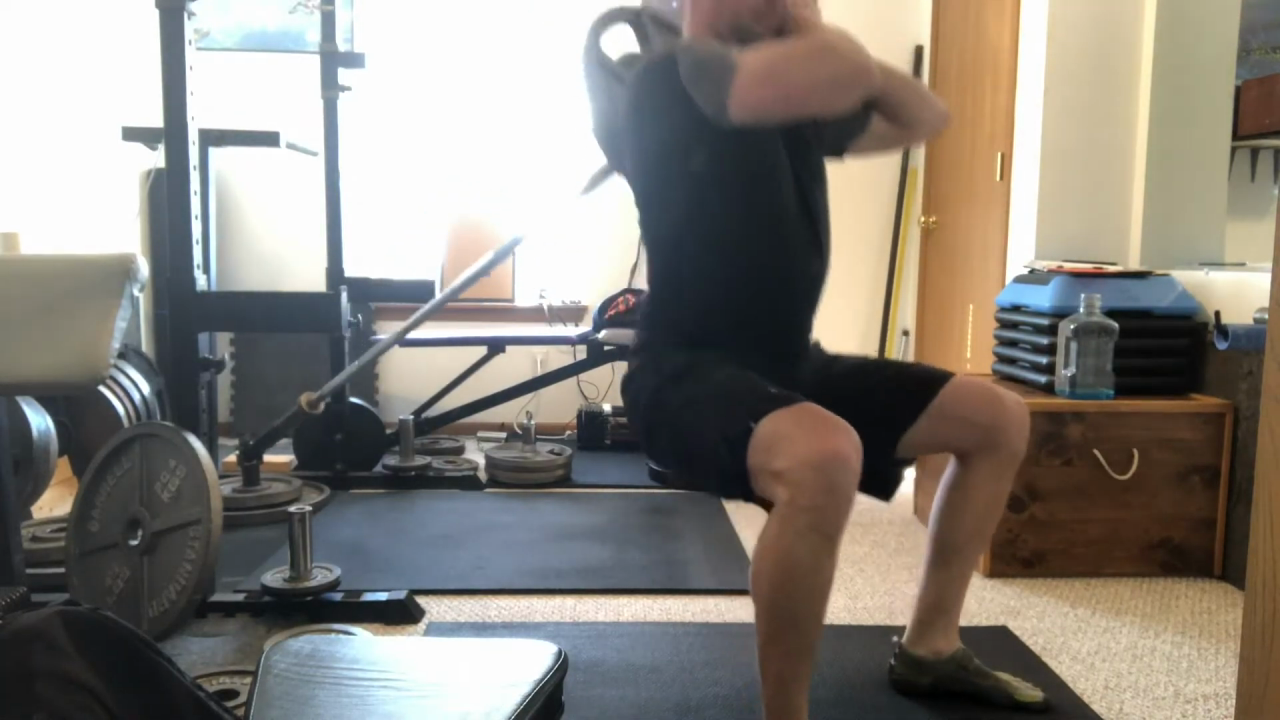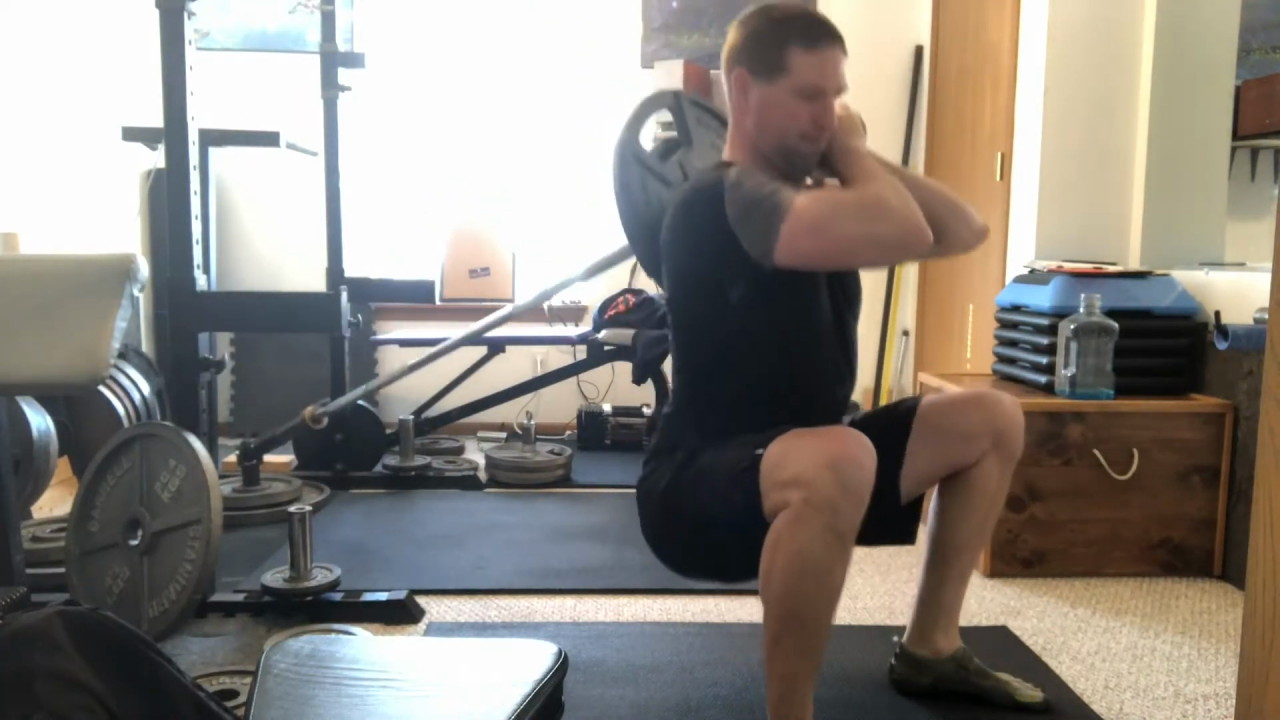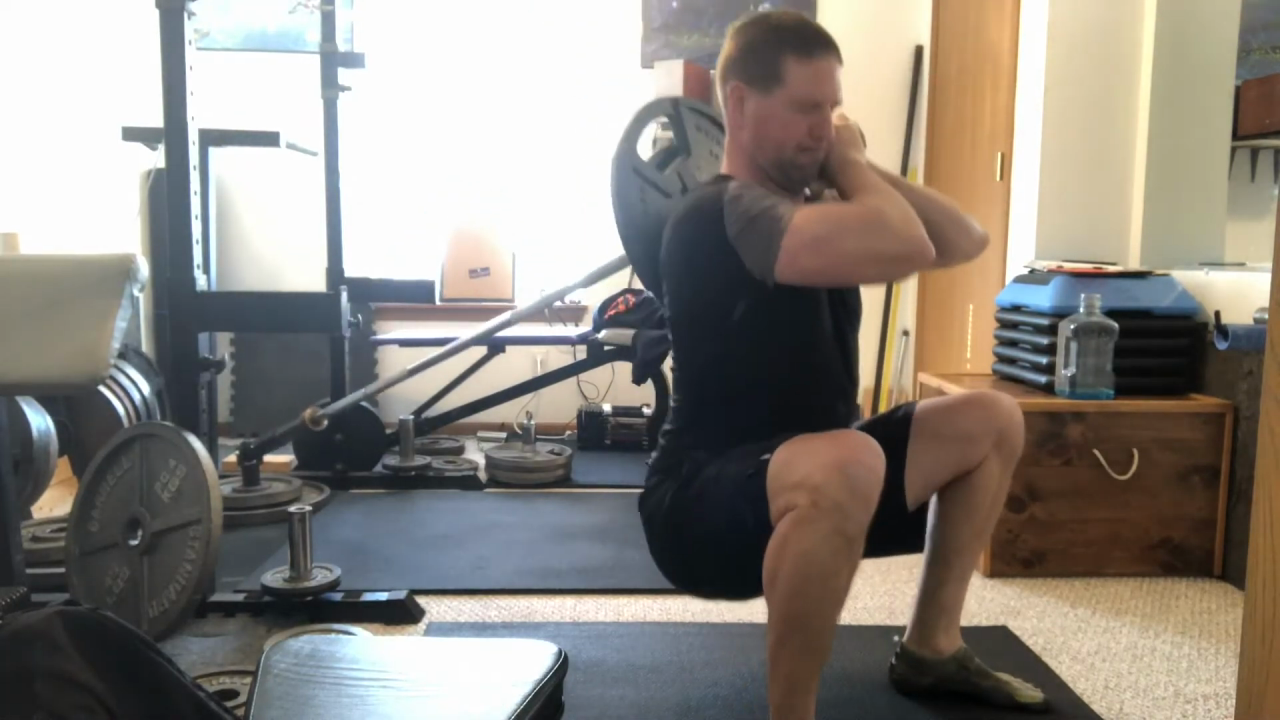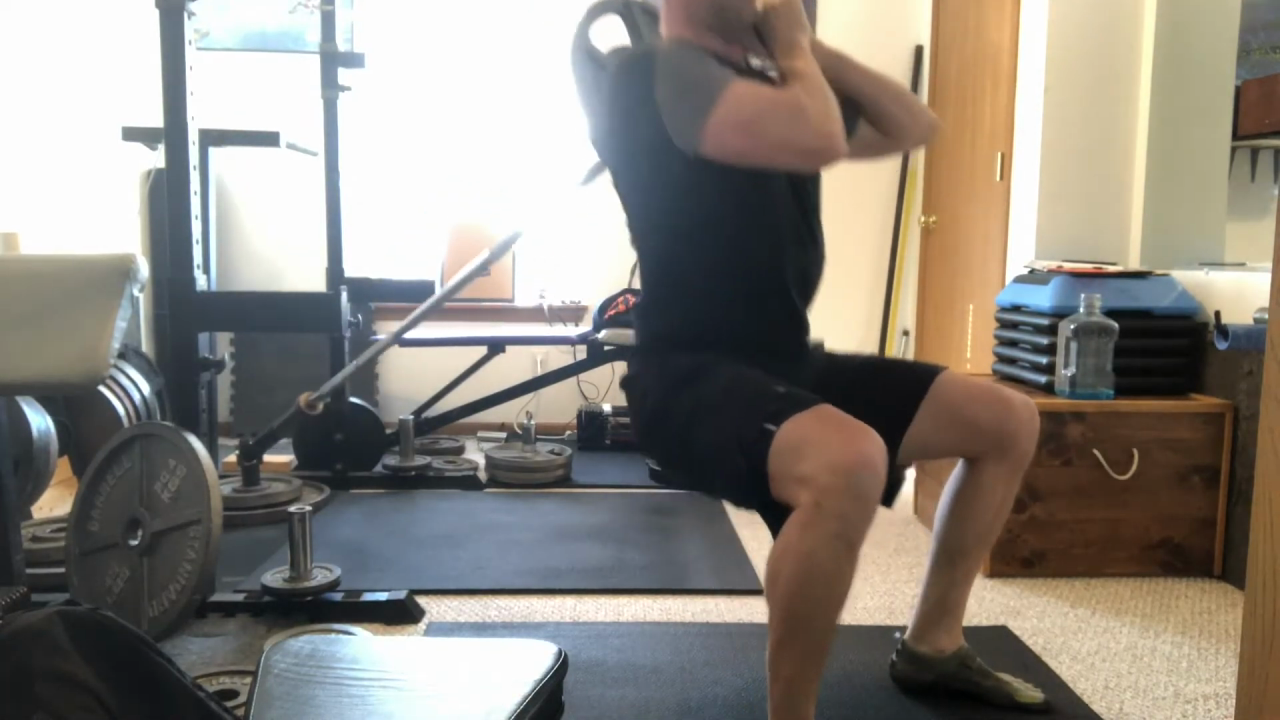
dt=0.4s
person 1, frame 1
left shoulder: (790, 86)
right shoulder: (678, 77)
left elbow: (924, 118)
right elbow: (837, 82)
left hip: (786, 370)
right hip: (690, 379)
left knee: (998, 419)
right knee: (823, 459)
left ankle: (930, 648)
person 1, frame 2
left shoulder: (812, 207)
right shoulder: (725, 202)
left elbow: (963, 232)
right elbow: (901, 233)
left wrist: (855, 156)
right wrist: (850, 153)
left hip: (794, 471)
right hip: (697, 491)
left knee: (991, 421)
right knee: (837, 465)
left ankle: (930, 648)
person 1, frame 3
left shoulder: (805, 209)
right shoulder: (725, 217)
left elbow: (964, 240)
right elbow: (905, 246)
left wrist: (851, 164)
right wrist: (847, 158)
left hip: (791, 474)
right hip: (700, 503)
left knee: (992, 422)
right knee: (845, 469)
left ankle: (930, 650)
person 1, frame 4
left shoulder: (761, 77)
right shoulder: (658, 73)
left elbow: (914, 126)
right elbow: (813, 141)
left hip: (786, 361)
right hip: (694, 375)
left knee: (1008, 423)
right knee: (849, 463)
left ankle: (931, 645)
